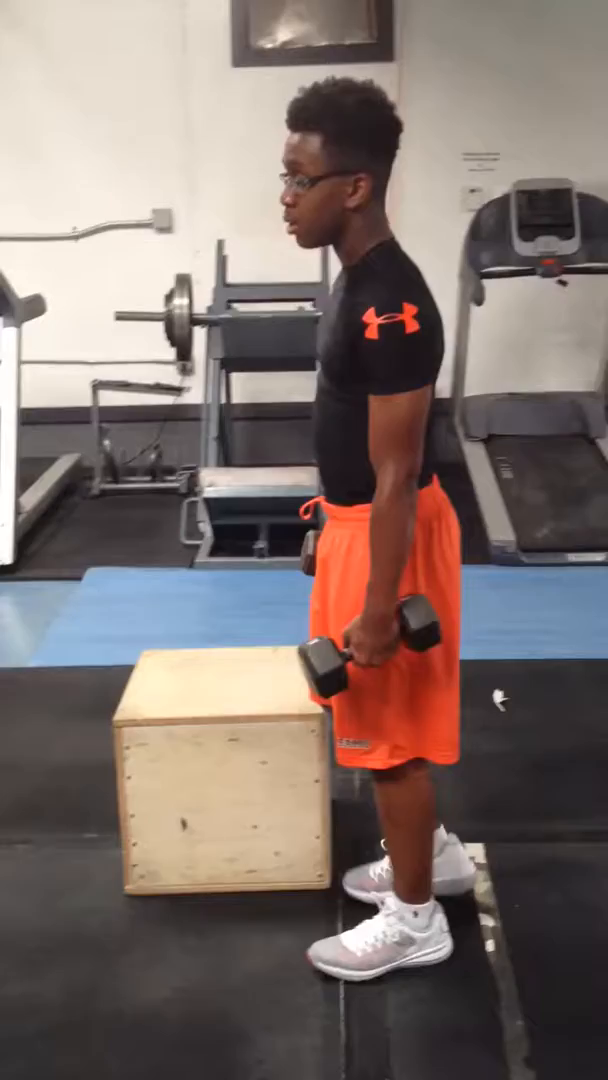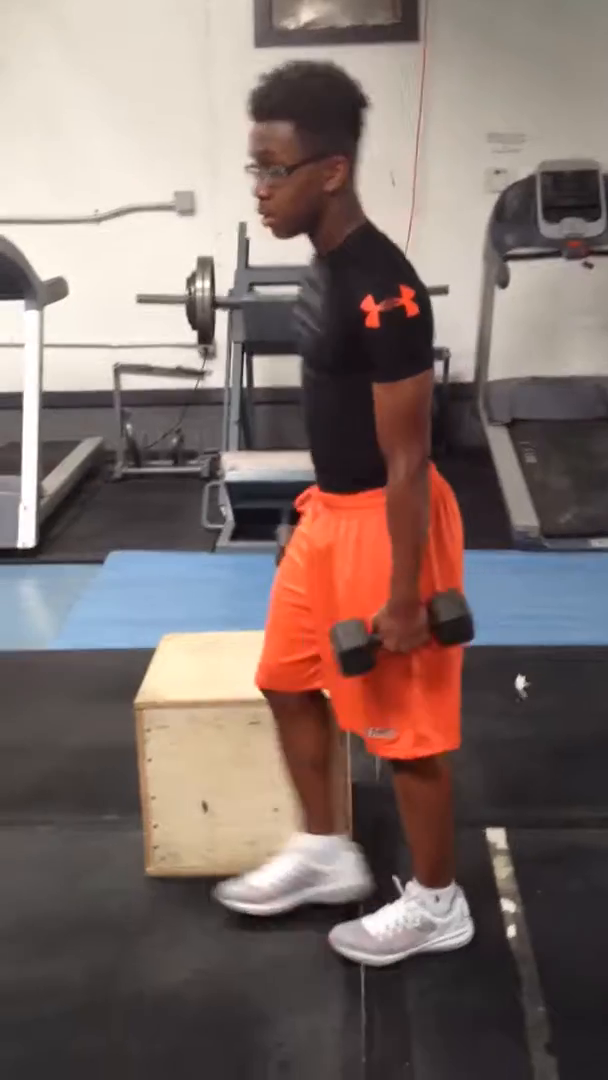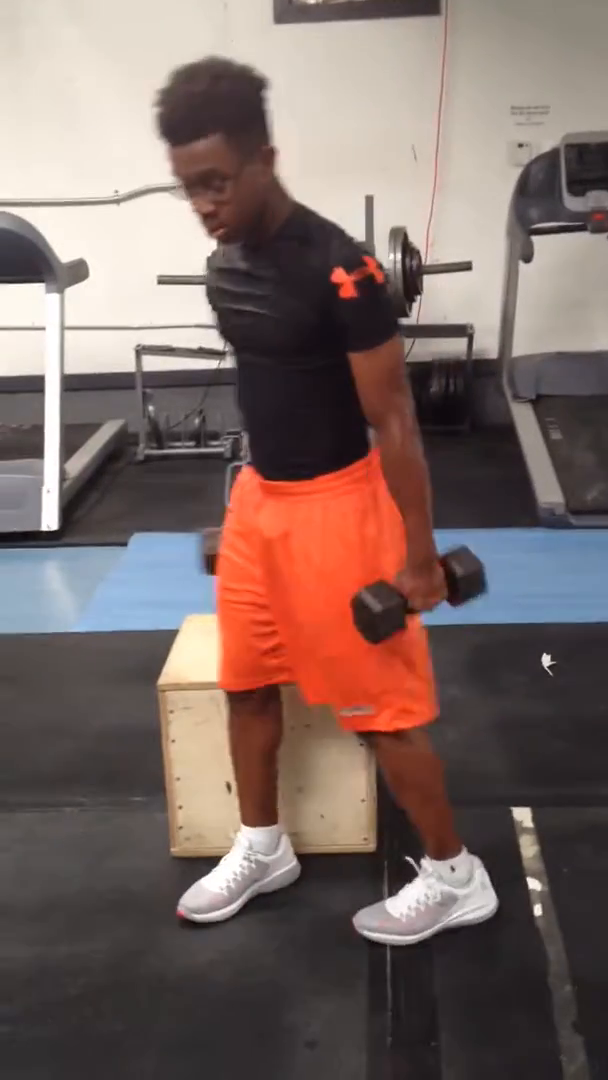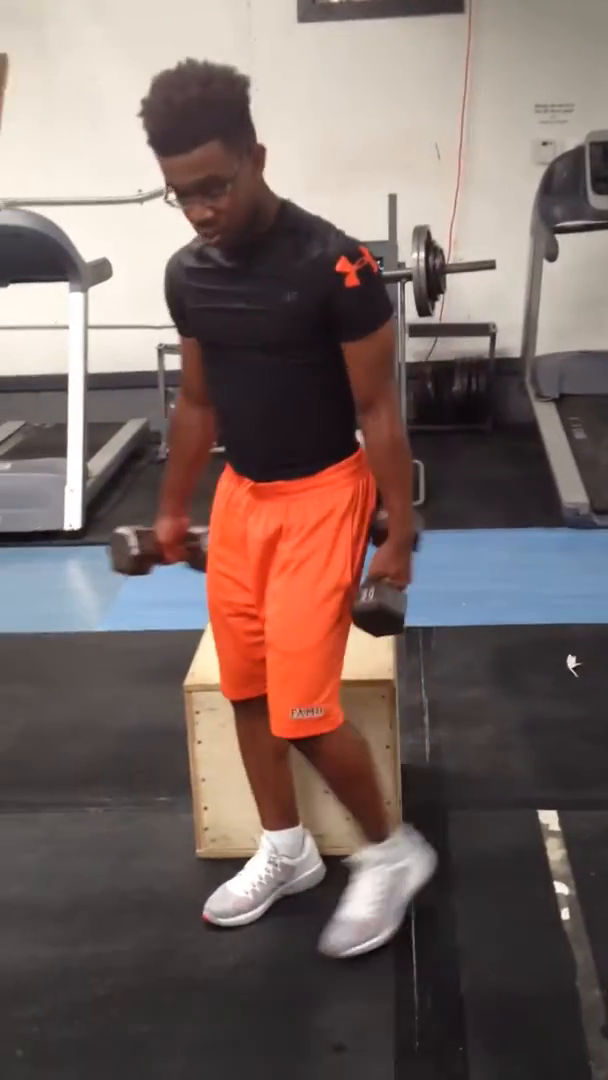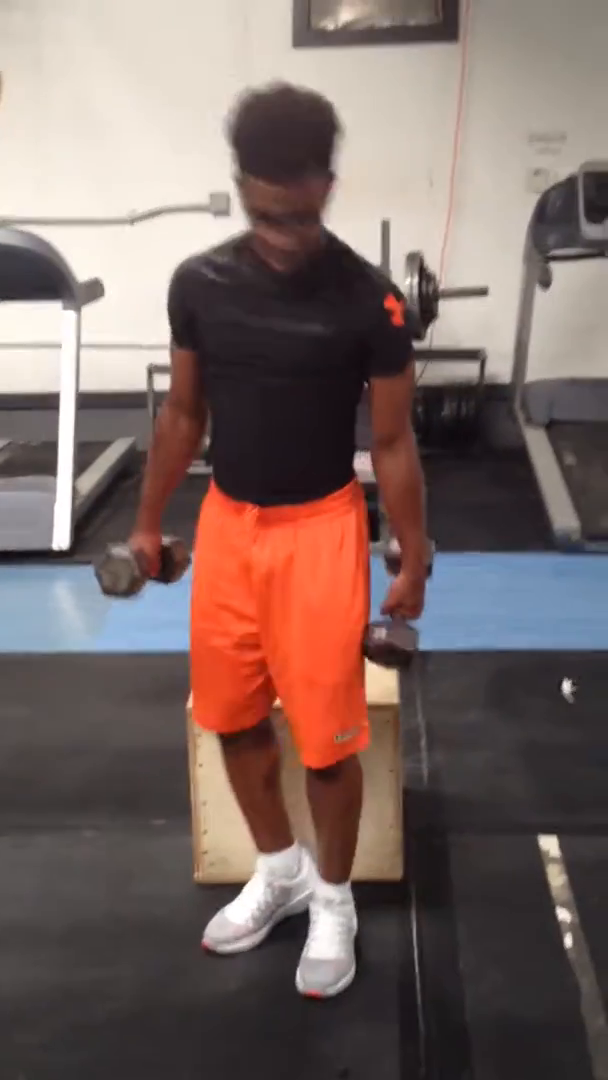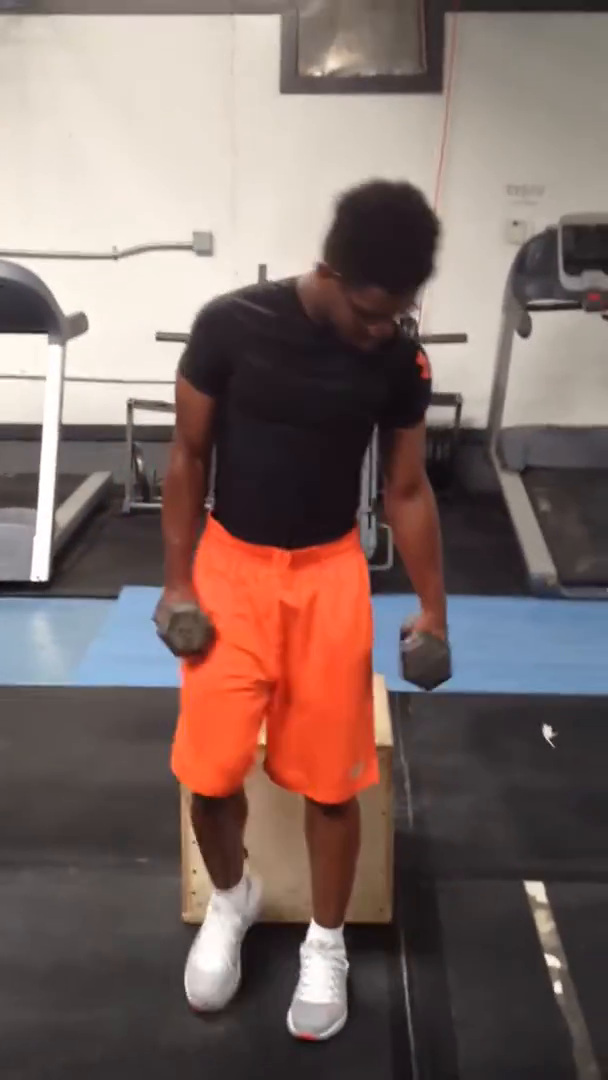
dt=0.3s
person 1, frame 1
left shoulder: (391, 309)
right shoulder: (355, 277)
left elbow: (399, 475)
left wrist: (379, 610)
left hip: (388, 535)
right hip: (351, 522)
left knee: (385, 735)
right knee: (364, 716)
left ankle: (416, 917)
right ankle: (433, 852)
person 1, frame 2
left shoulder: (382, 292)
right shoulder: (326, 264)
left elbow: (407, 460)
left wrist: (405, 597)
left hip: (386, 522)
right hip: (332, 510)
left knee: (404, 726)
right knee: (287, 679)
left ankle: (436, 905)
right ankle: (324, 854)
person 1, frame 3
left shoulder: (339, 270)
right shoulder: (226, 268)
left elbow: (393, 422)
left wrist: (418, 554)
left hip: (336, 506)
right hip: (257, 499)
left knee: (379, 705)
right knee: (247, 683)
left ankle: (454, 877)
right ankle: (261, 849)
person 1, frame 4
left shoulder: (334, 265)
right shoulder: (187, 272)
left elbow: (379, 410)
left wrist: (398, 536)
right wrist: (173, 508)
left hip: (319, 500)
right hip: (238, 499)
left knee: (302, 711)
right knee: (247, 690)
left ankle: (391, 853)
right ankle: (285, 851)
person 1, frame 5
left shoulder: (369, 301)
right shoulder: (200, 284)
left elbow: (393, 443)
right elbow: (180, 414)
left wrist: (413, 566)
right wrist: (147, 522)
left hip: (321, 532)
right hip: (226, 525)
left knee: (326, 736)
right knee: (231, 716)
left ankle: (333, 902)
right ankle: (281, 872)
person 1, frame 6
left shoulder: (400, 363)
right shoulder: (229, 326)
left elbow: (408, 490)
right elbow: (188, 457)
left wrist: (433, 609)
right wrist: (177, 579)
left hip: (330, 574)
right hip: (231, 566)
left knee: (333, 778)
right knee: (211, 771)
left ankle: (325, 947)
right ankle: (230, 896)
